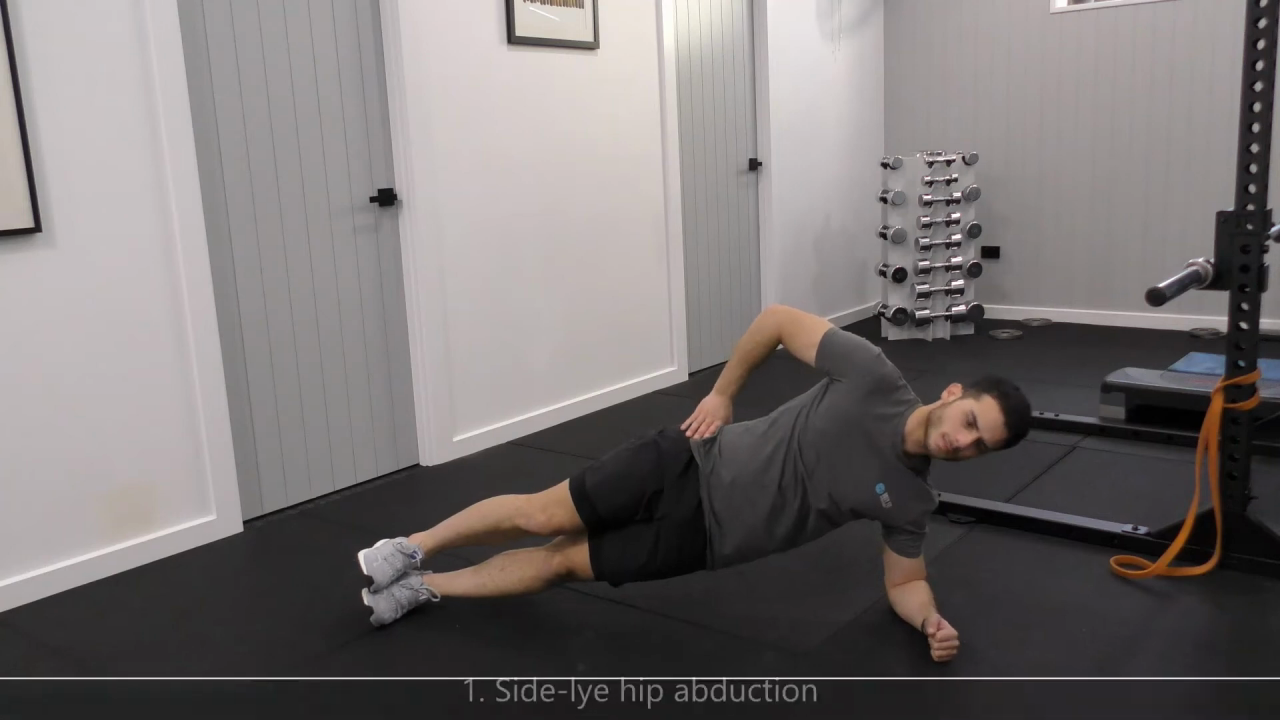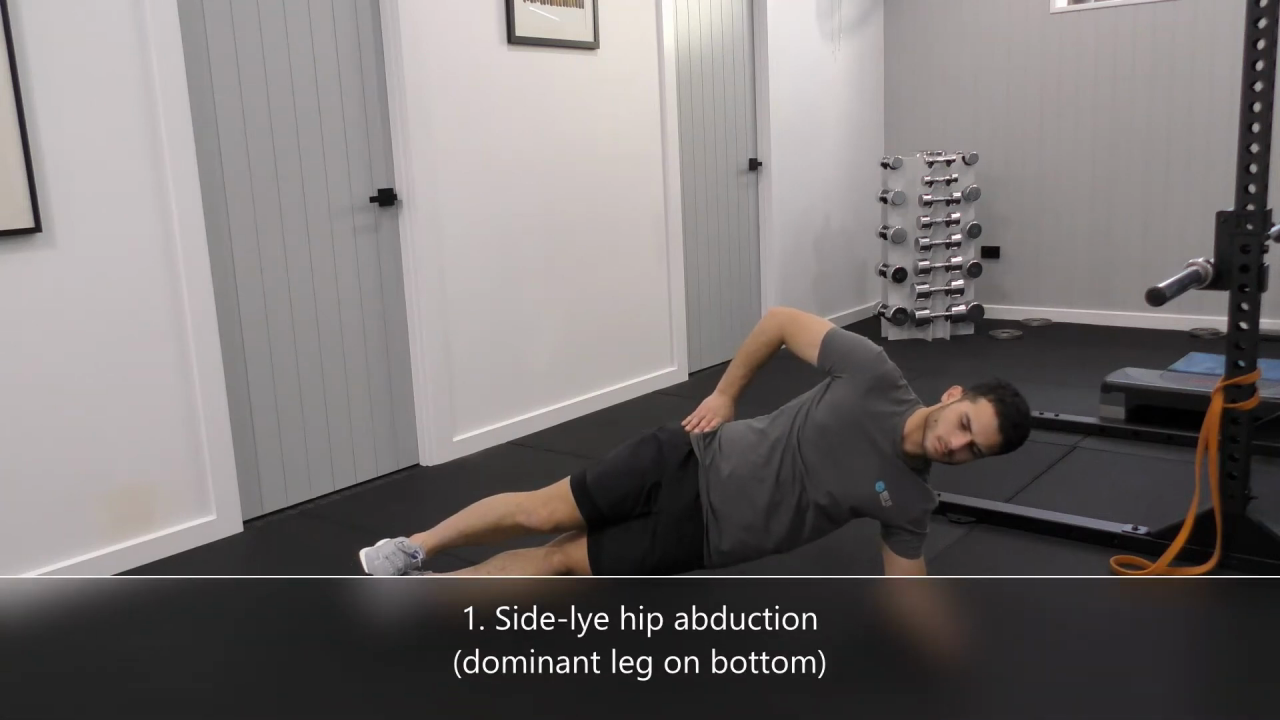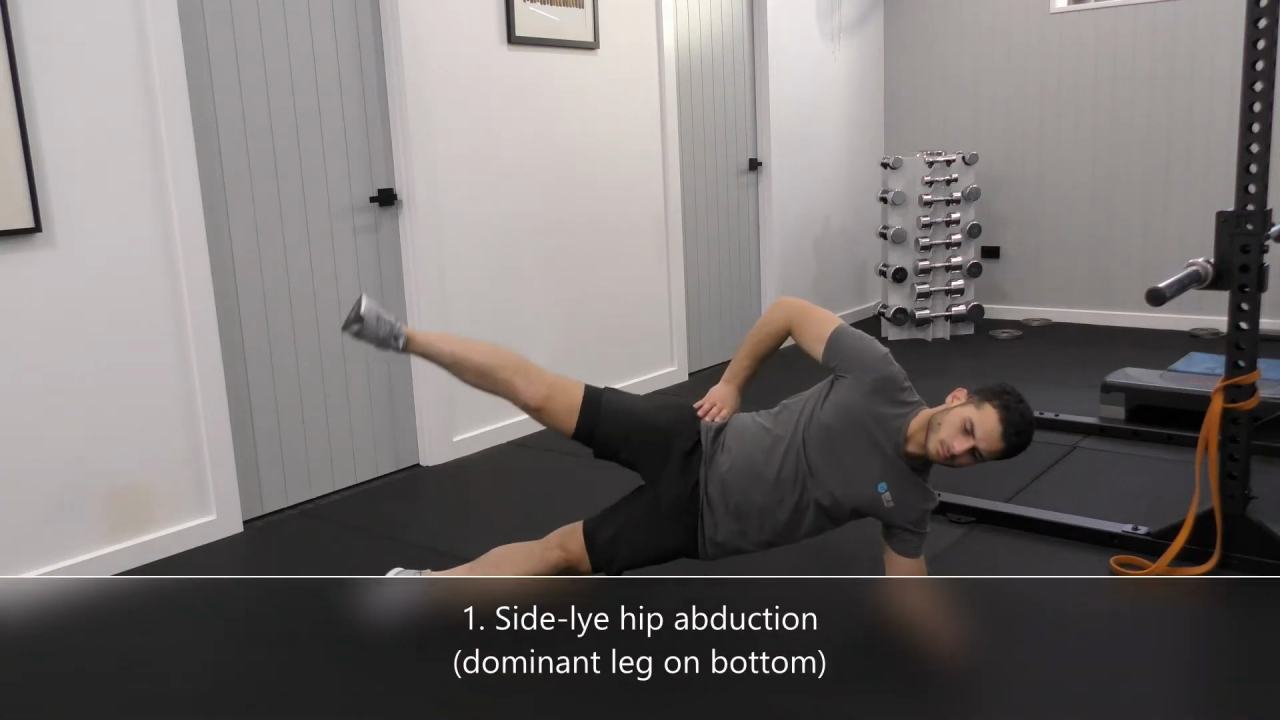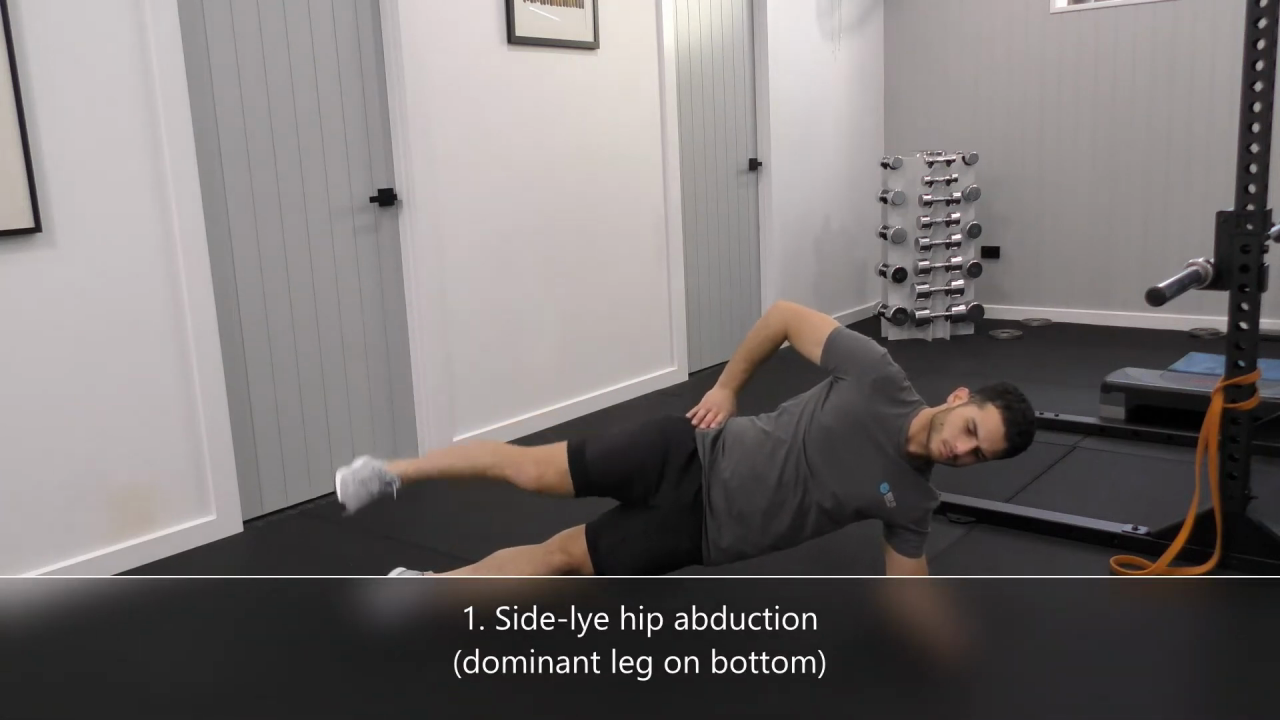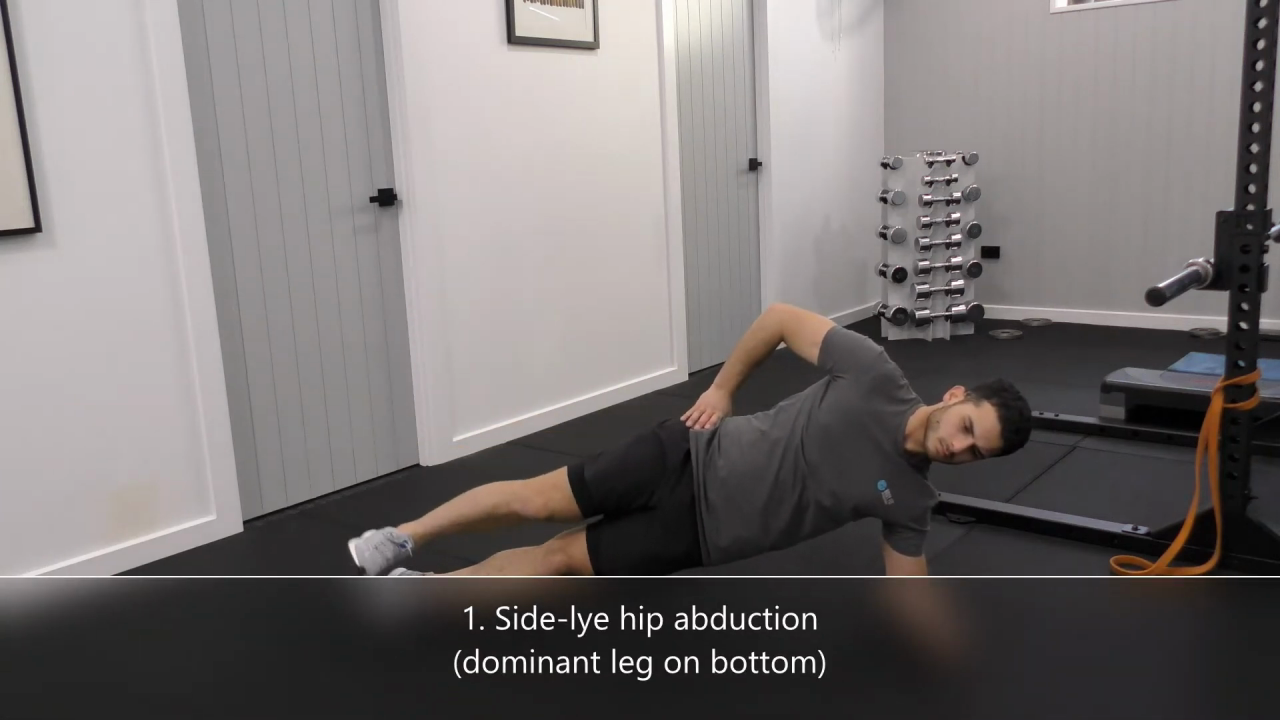
dt=1s
person 1, frame 1
left shoulder: (911, 499)
right shoulder: (874, 375)
left elbow: (904, 584)
right elbow: (777, 319)
left wrist: (933, 624)
right wrist: (721, 395)
left hip: (701, 536)
right hip: (692, 466)
left knee: (562, 561)
right knee: (543, 515)
left ankle: (423, 591)
right ankle: (411, 548)
person 1, frame 2
left shoulder: (909, 499)
right shoulder: (874, 373)
left elbow: (905, 585)
right elbow: (780, 321)
right wrist: (724, 393)
left hip: (703, 532)
right hip: (695, 461)
left knee: (562, 558)
right knee: (542, 512)
right ankle: (413, 548)
person 1, frame 3
left shoulder: (910, 500)
right shoulder: (880, 376)
right elbow: (789, 310)
right wrist: (731, 383)
left hip: (699, 519)
right hip: (695, 445)
left knee: (560, 552)
right knee: (536, 390)
right ankle: (404, 337)
person 1, frame 4
left shoulder: (912, 498)
right shoulder: (879, 376)
left elbow: (907, 587)
right elbow: (786, 314)
right wrist: (726, 387)
left hip: (703, 527)
right hip: (697, 456)
left knee: (562, 554)
right knee: (531, 468)
right ankle: (394, 471)
person 1, frame 5
left shoulder: (911, 498)
right shoulder: (875, 376)
left elbow: (908, 587)
right elbow: (781, 317)
right wrist: (722, 388)
left hip: (701, 530)
right hip: (693, 459)
left knee: (564, 558)
right knee: (538, 499)
right ankle: (403, 539)
